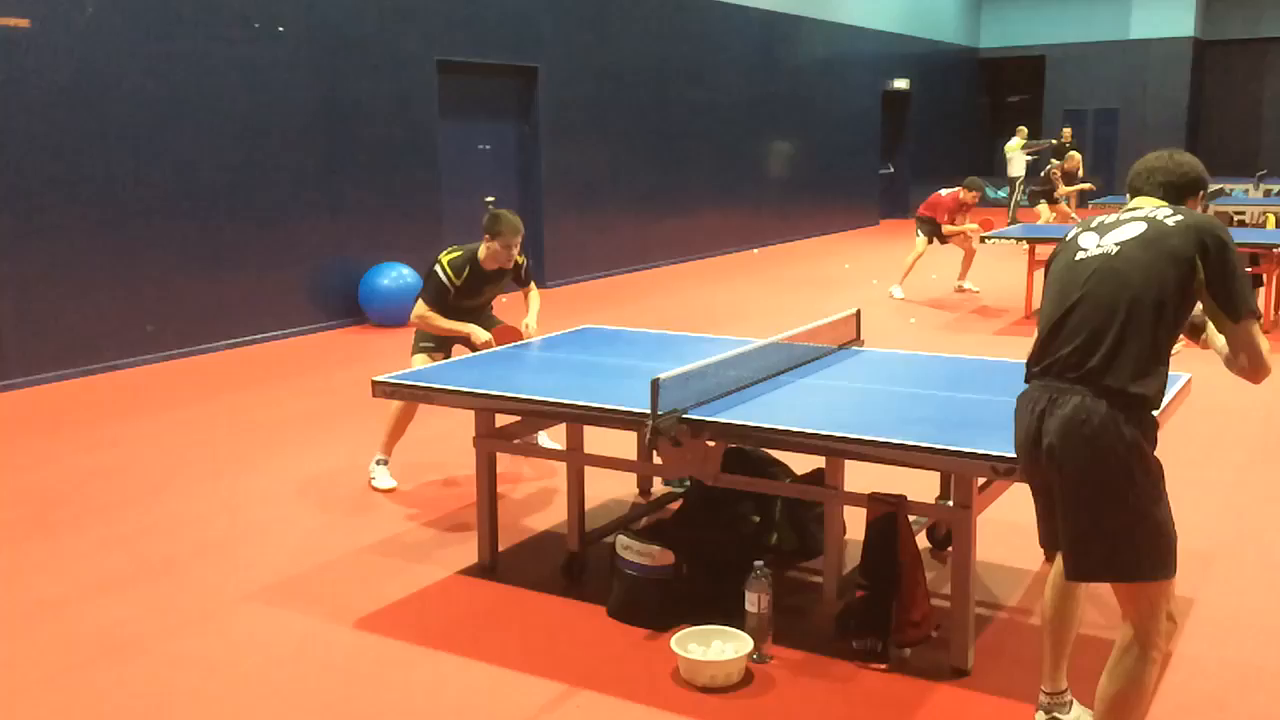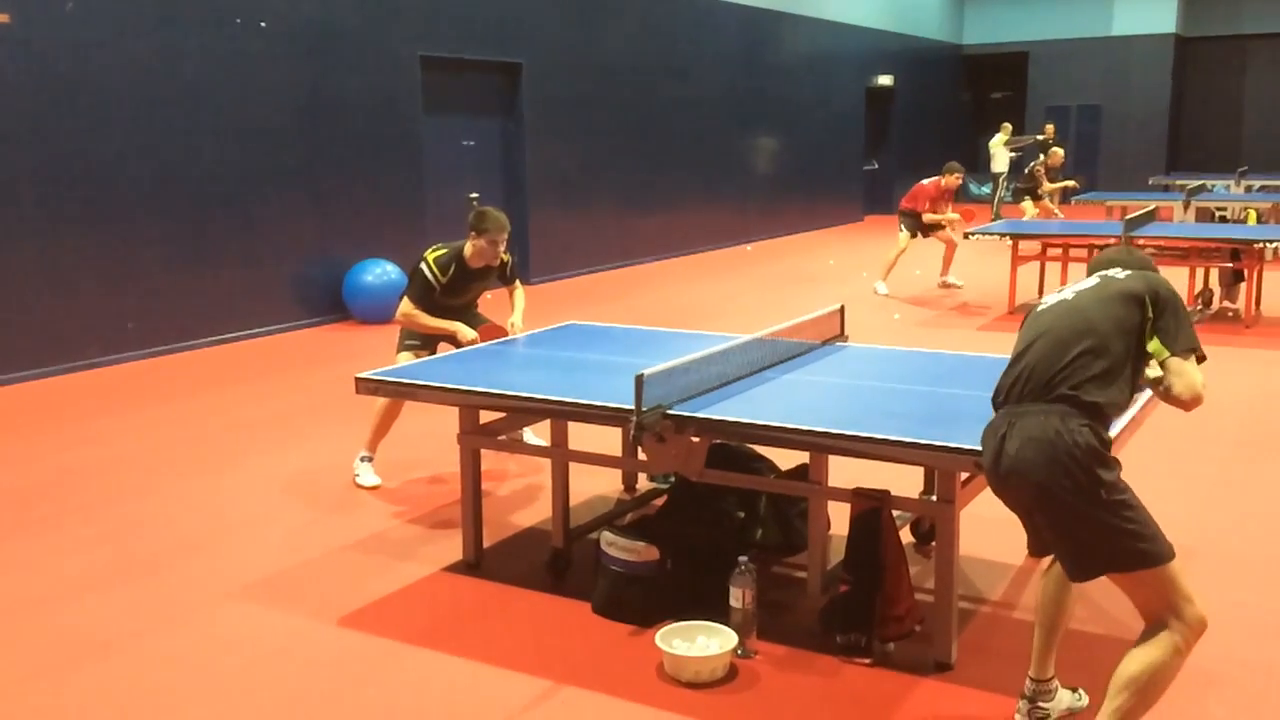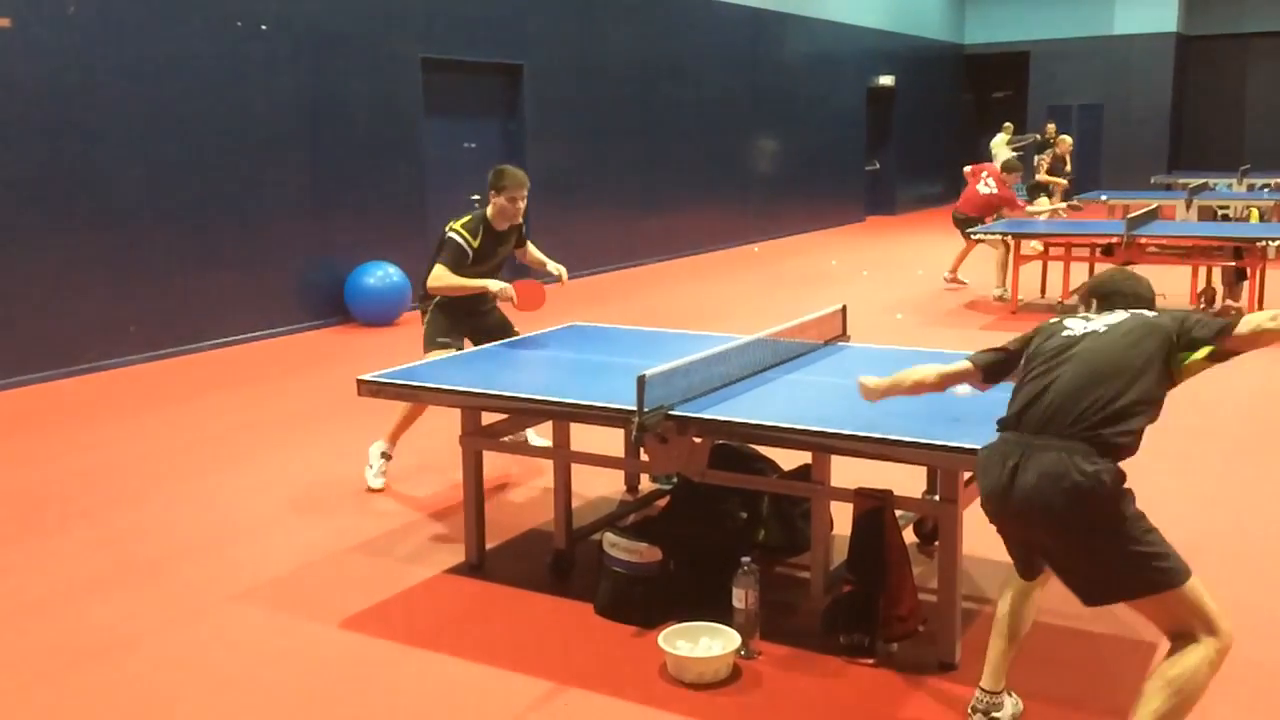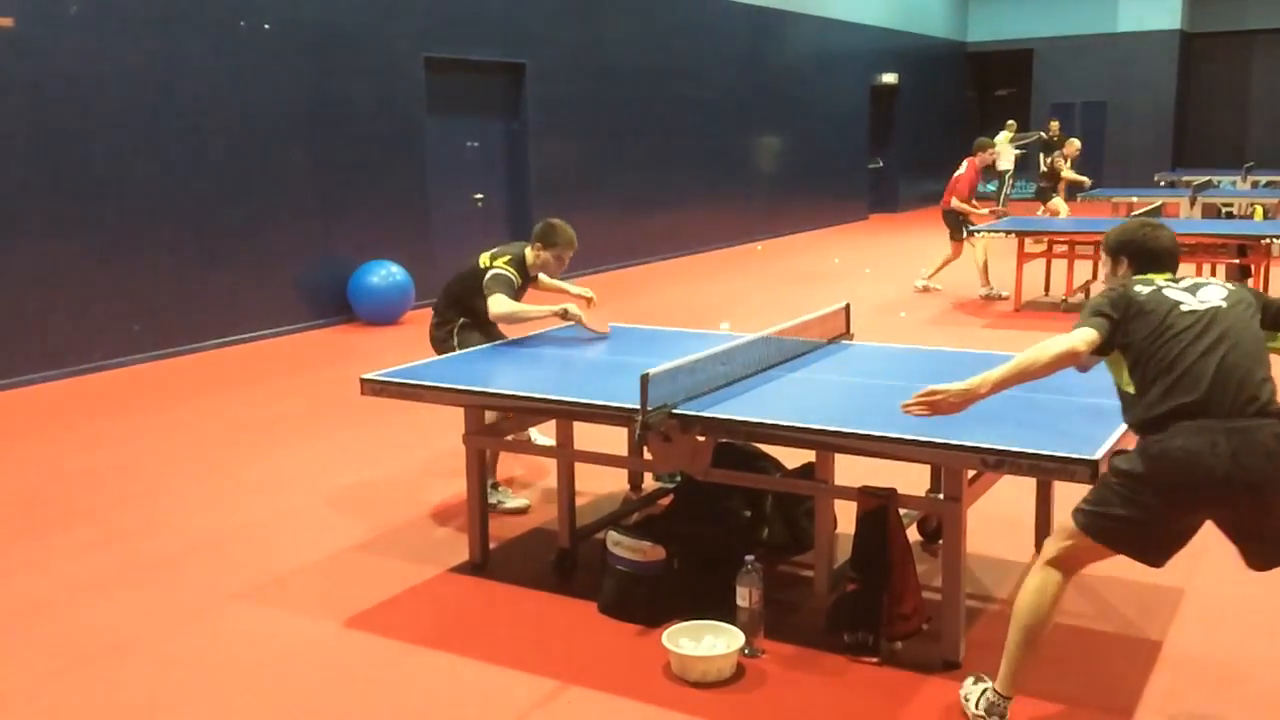
dt=1s
person 1, frame 1
left shoulder: (1080, 236)
right shoulder: (1200, 230)
right elbow: (1255, 365)
right wrist: (1211, 336)
left hip: (1036, 415)
right hip: (1104, 427)
left knee: (1069, 559)
right knee: (1151, 624)
person 1, frame 2
left shoulder: (1055, 299)
right shoulder: (1151, 287)
right elbow: (1188, 393)
right wrist: (1146, 369)
left hip: (1003, 444)
right hip: (1060, 448)
left knee: (1067, 550)
right knee: (1179, 622)
person 1, frame 3
left shoulder: (1051, 330)
right shoulder: (1167, 325)
left elbow: (945, 373)
left wrist: (881, 387)
left hip: (1002, 473)
right hip: (1077, 480)
left knee: (1033, 570)
right knee: (1204, 640)
person 1, frame 4
left shoulder: (1120, 298)
right shoulder: (1236, 294)
left elbow: (1075, 346)
left wrist: (977, 388)
left hip: (1173, 456)
left knee: (1056, 559)
person 2, frame 1
left shoulder: (515, 261)
right shoulder: (452, 265)
left elbow: (530, 290)
right elbow: (418, 316)
left wrist: (531, 317)
right wrist: (468, 330)
left hip: (478, 318)
right hip: (438, 321)
right ankle: (381, 460)
person 2, frame 2
left shoulder: (501, 259)
right shoulder: (438, 263)
left elbow: (515, 288)
right elbow: (404, 314)
left wrist: (516, 315)
right wrist: (454, 329)
left hip: (465, 315)
right hip: (423, 320)
left ankle: (516, 428)
right ankle: (365, 457)
person 2, frame 3
left shoulder: (513, 223)
right shoulder: (464, 232)
left elbow: (524, 247)
right elbow: (435, 283)
left wrist: (546, 263)
right wrist: (487, 284)
left hip: (481, 304)
right hip: (445, 304)
left ankle: (519, 432)
right ankle: (383, 450)
person 2, frame 4
left shoulder: (525, 257)
right shoulder: (504, 268)
left elbow: (531, 278)
right elbow: (499, 312)
left wrist: (568, 289)
right wrist: (556, 310)
left hip: (476, 323)
right hip: (453, 328)
left ankle: (521, 432)
right ankle: (486, 487)
